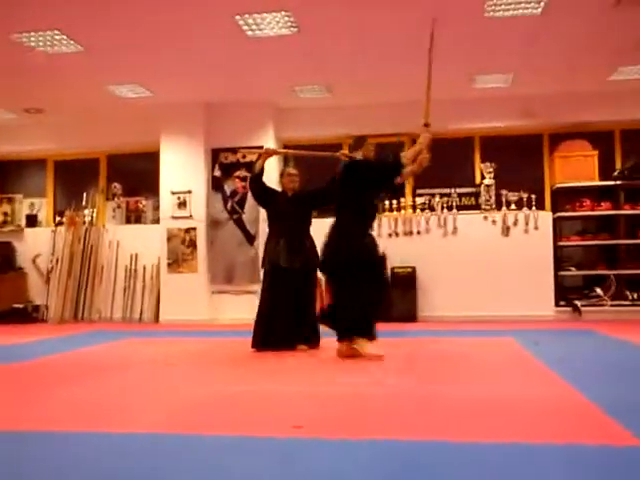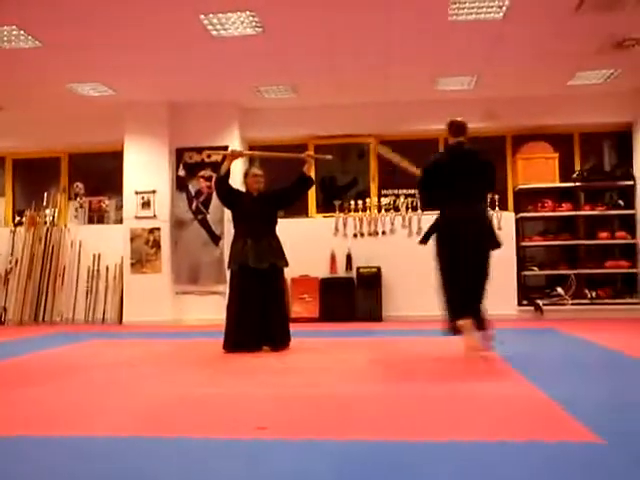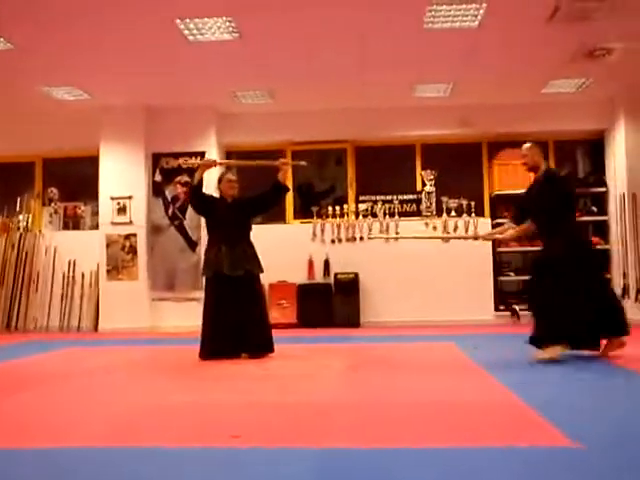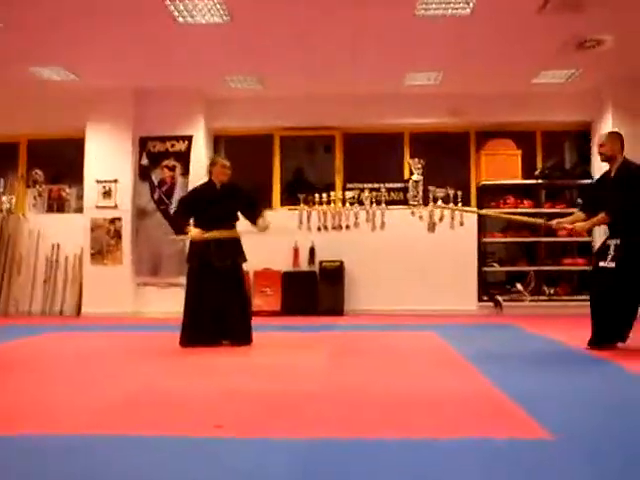
dt=0.4s
person 1, frame 1
left shoulder: (362, 172)
right shoulder: (353, 168)
left elbow: (390, 178)
right elbow: (391, 164)
left wrist: (417, 166)
right wrist: (420, 146)
left hip: (351, 236)
right hip: (350, 236)
left knee: (351, 288)
right knee: (370, 284)
left ankle: (348, 341)
right ankle: (355, 338)
person 1, frame 2
left shoulder: (438, 162)
right shoulder: (481, 159)
left elbow: (426, 194)
right elbow: (490, 184)
left hip: (450, 222)
right hip: (477, 223)
left knee: (456, 277)
right knee: (475, 276)
left ankle: (463, 319)
right ankle: (472, 322)
person 1, frame 3
left shoulder: (555, 181)
right shoulder: (536, 186)
left elbow: (542, 217)
right elbow: (521, 215)
left wrist: (515, 234)
right wrist: (495, 232)
left hip: (568, 243)
right hip: (559, 244)
left knee: (543, 289)
right knee: (591, 290)
left ankle: (556, 342)
right ankle: (615, 335)
person 1, frame 4
right shoulder: (605, 179)
left elbow: (620, 209)
right elbow: (589, 207)
left wrist: (588, 225)
right wrist: (566, 221)
right hip: (618, 240)
right knee: (603, 286)
right ankle: (607, 336)
person 2, frame 1
left shoulder: (307, 198)
right shoulder: (272, 197)
left elbow: (331, 189)
right elbow: (255, 183)
right wrist: (262, 160)
left hip: (303, 253)
right hip: (278, 253)
left knee: (304, 298)
right knee: (275, 298)
left ankle: (303, 339)
right ankle: (271, 340)
person 2, frame 2
left shoulder: (272, 198)
right shoulder: (237, 199)
left elbow: (297, 188)
right elbow: (221, 185)
left wrist: (308, 165)
right wrist: (229, 162)
left hip: (269, 253)
right hip: (244, 254)
left knee: (272, 298)
right knee: (243, 299)
left ankle: (272, 340)
right ankle: (241, 342)
person 2, frame 3
left shoulder: (246, 204)
right shoulder: (210, 204)
left elbow: (271, 196)
right elbow: (194, 196)
left wrist: (282, 173)
right wrist: (201, 172)
left hip: (244, 259)
right hip: (219, 261)
left knee: (250, 304)
right knee: (218, 307)
left ankle: (252, 347)
right ankle: (217, 349)
person 2, frame 4
left shoulder: (235, 192)
right shoulder: (198, 193)
left elbow: (250, 207)
right elbow: (180, 214)
left wrist: (259, 219)
right wrist: (189, 229)
left hip: (229, 247)
right hip: (203, 250)
left knee: (233, 292)
right knee: (200, 294)
left ankle: (235, 334)
right ankle: (198, 336)
person 3, frame 1
left shoulder: (250, 195)
right shoulder: (217, 194)
left elbow: (250, 220)
right elbow: (215, 215)
left hip: (244, 246)
right hip: (221, 248)
left knee: (243, 284)
right knee: (220, 283)
person 3, frame 2
left shoulder: (216, 195)
right shoulder: (182, 193)
left elbow: (215, 219)
right elbow: (180, 216)
left hip: (209, 249)
right hip: (186, 249)
left knee: (209, 284)
right knee: (185, 284)
person 3, frame 3
right shoulder: (159, 198)
left elbow: (193, 225)
right elbow: (157, 222)
left hip: (185, 254)
right hip: (163, 255)
left knee: (185, 289)
right knee: (162, 290)
person 3, frame 4
left shoulder: (181, 184)
right shoulder: (145, 182)
right elbow: (142, 206)
left wrist: (179, 179)
left hip: (171, 242)
right hip: (148, 240)
left knee: (171, 276)
right knee: (146, 277)
